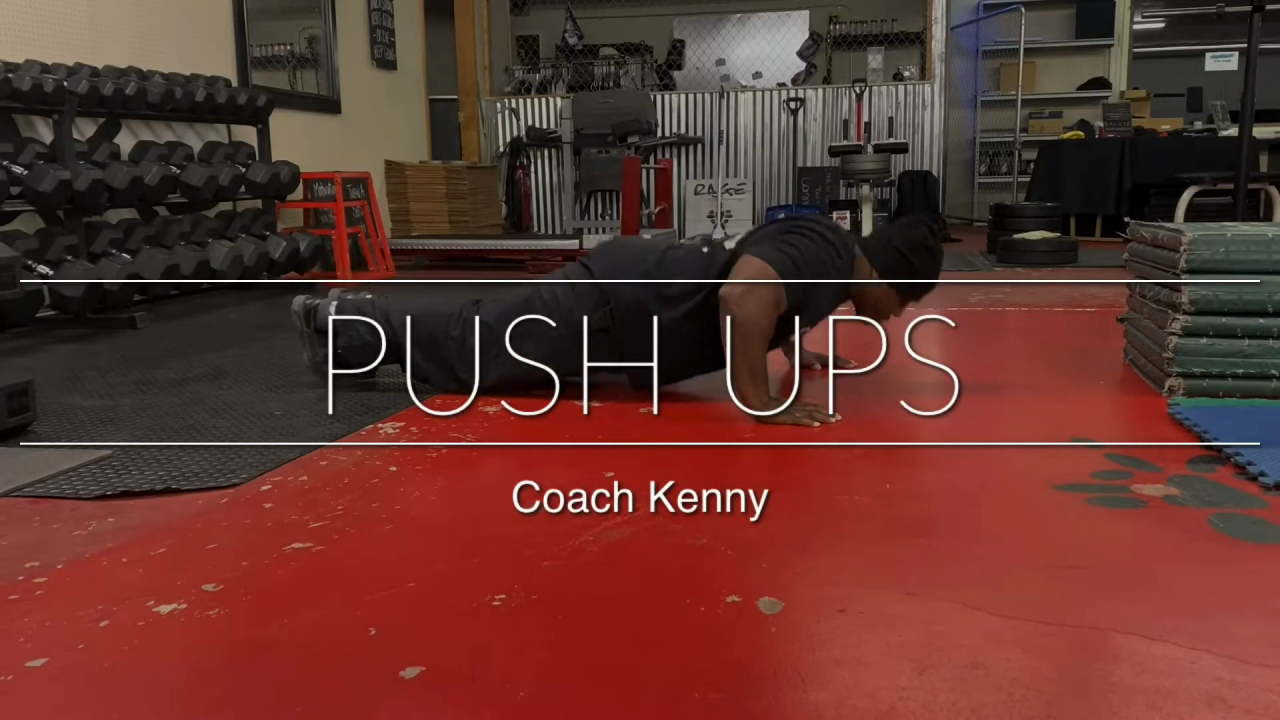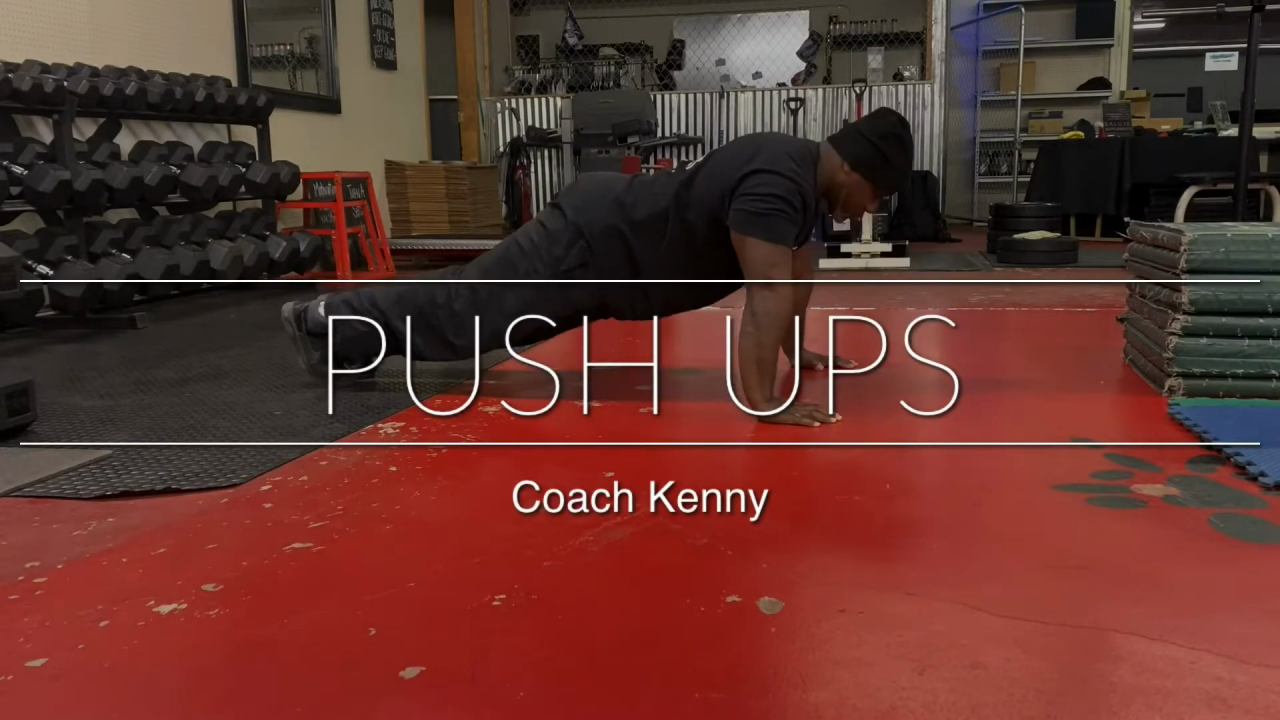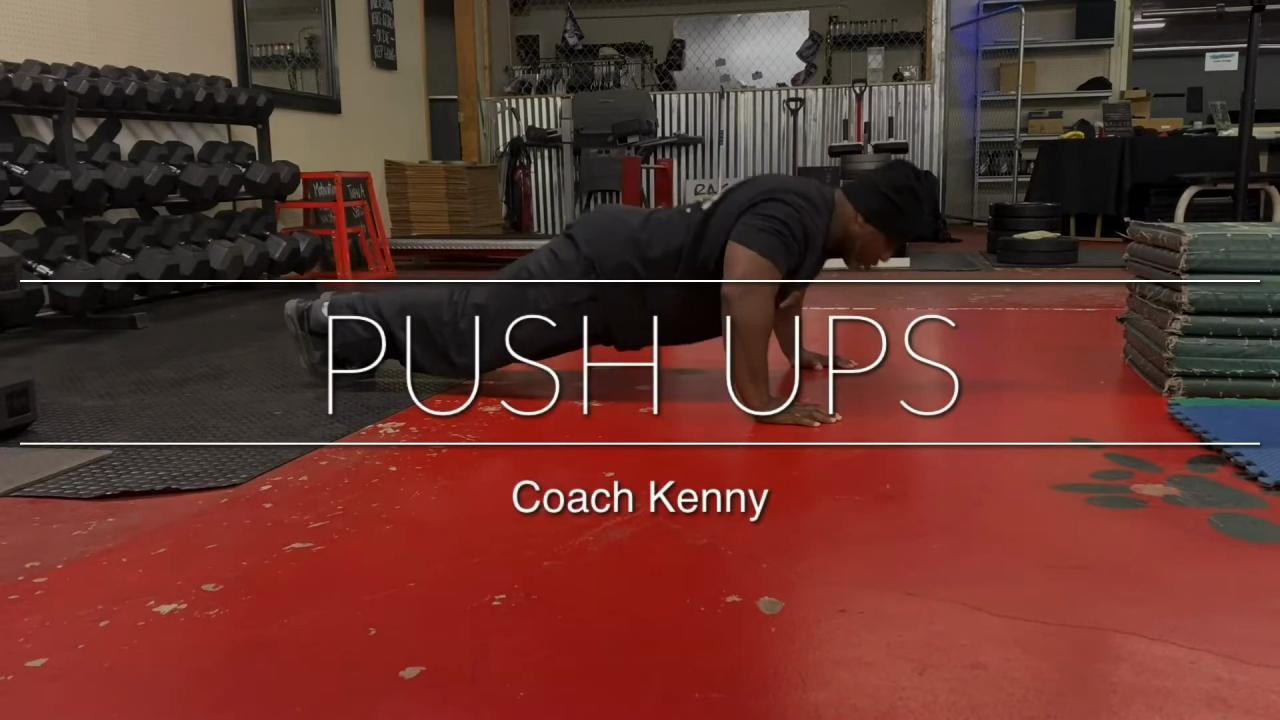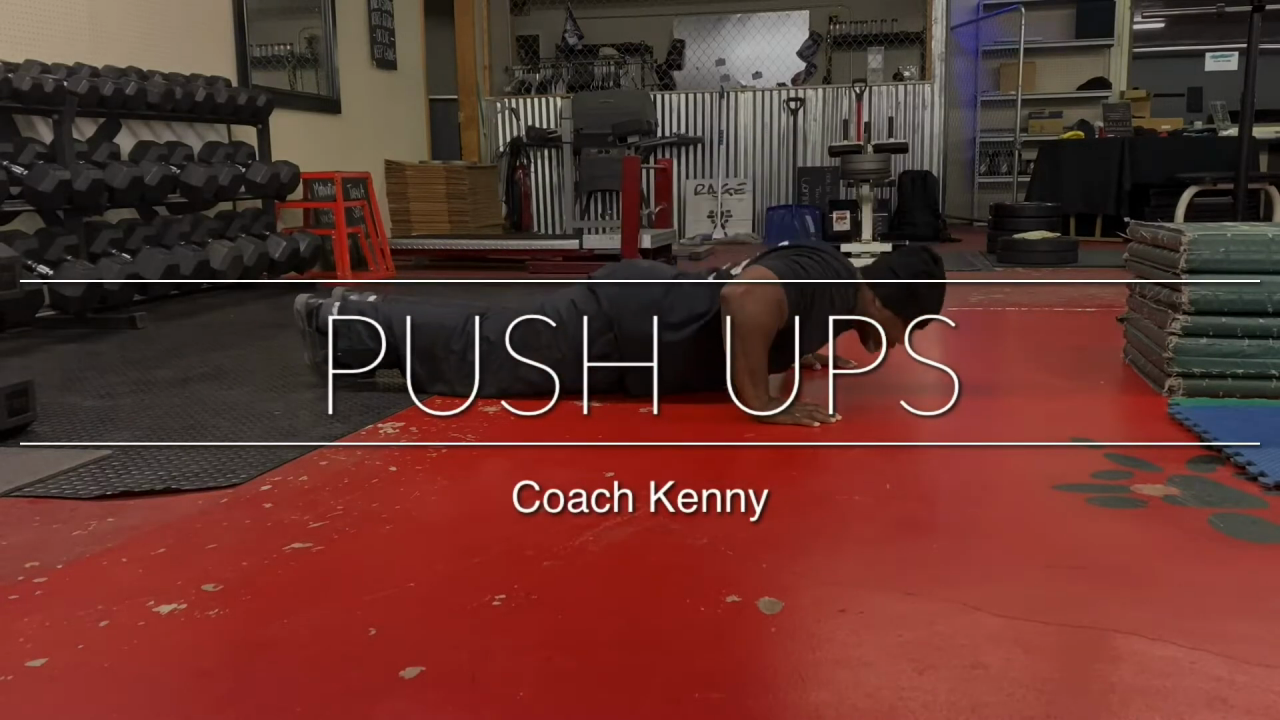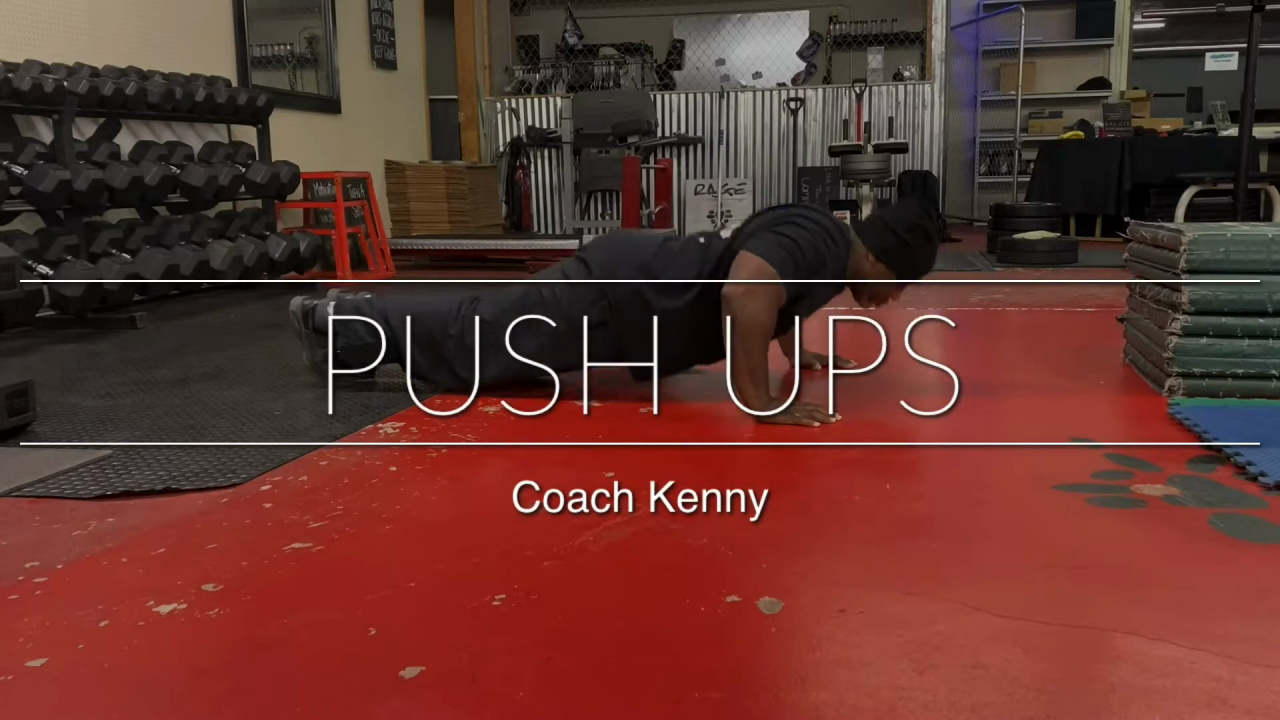
dt=0.4s
person 1, frame 1
left shoulder: (832, 253)
right shoulder: (822, 260)
right elbow: (742, 293)
left wrist: (793, 348)
right wrist: (758, 399)
left hip: (636, 286)
right hip: (615, 306)
left knee: (491, 328)
right knee: (474, 342)
left ankle: (357, 311)
right ankle: (337, 319)
person 1, frame 2
left shoulder: (805, 176)
right shoulder: (779, 179)
left elbow: (797, 269)
right elbow: (769, 289)
left wrist: (796, 350)
right wrist: (762, 400)
left hip: (611, 238)
right hip: (589, 244)
left knee: (469, 309)
right knee: (459, 317)
left ankle: (343, 320)
right ankle: (327, 322)
person 1, frame 3
left shoulder: (817, 214)
right shoulder: (795, 214)
left elbow: (780, 284)
right elbow: (743, 292)
left wrist: (796, 351)
right wrist: (758, 401)
left hip: (625, 266)
right hip: (601, 274)
left knee: (478, 321)
right knee: (466, 331)
left ankle: (350, 321)
right ankle: (329, 321)
person 1, frame 4
left shoulder: (831, 278)
right shoulder: (827, 285)
right elbow: (742, 296)
left wrist: (791, 354)
right wrist: (758, 399)
left hip: (640, 306)
right hip: (616, 331)
left knee: (493, 336)
right knee: (473, 351)
left ankle: (363, 312)
right ankle: (336, 320)
person 1, frame 5
left shoulder: (828, 247)
right shoulder: (816, 246)
right elbow: (744, 293)
left wrist: (795, 347)
right wrist: (759, 400)
left hip: (636, 277)
right hip: (613, 299)
left knee: (489, 326)
right knee: (473, 338)
left ankle: (353, 311)
right ankle: (334, 318)
